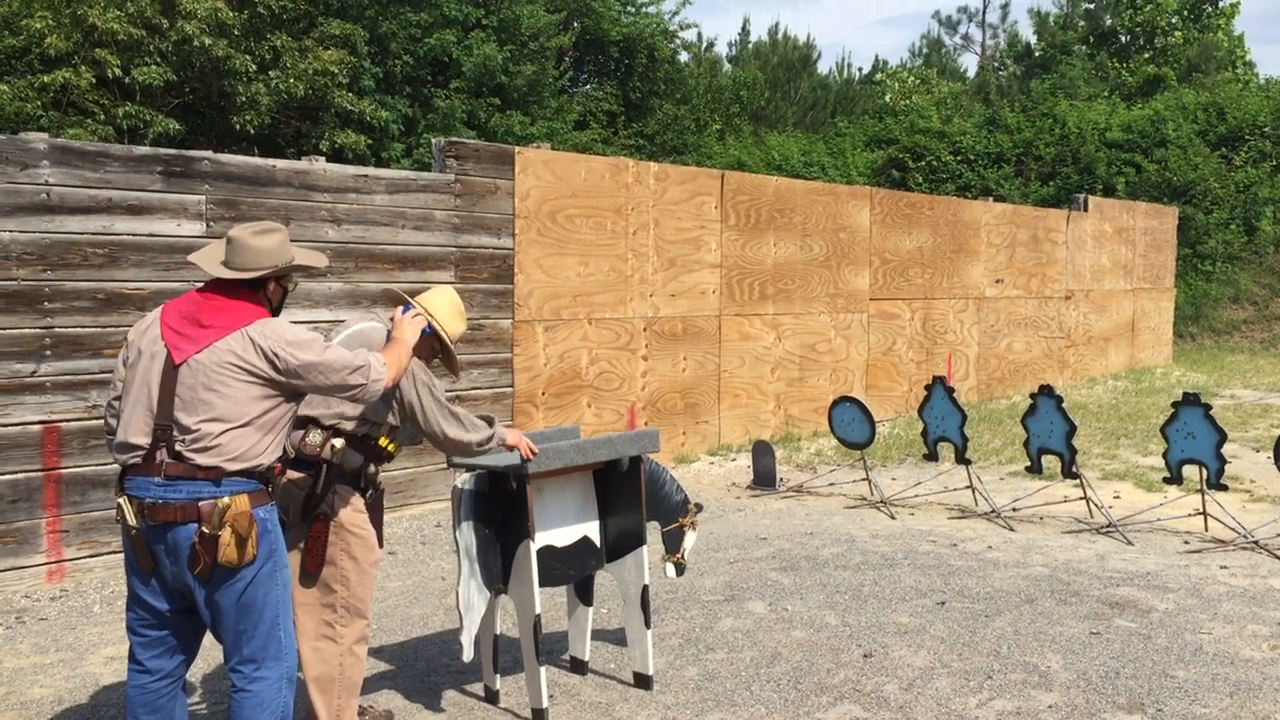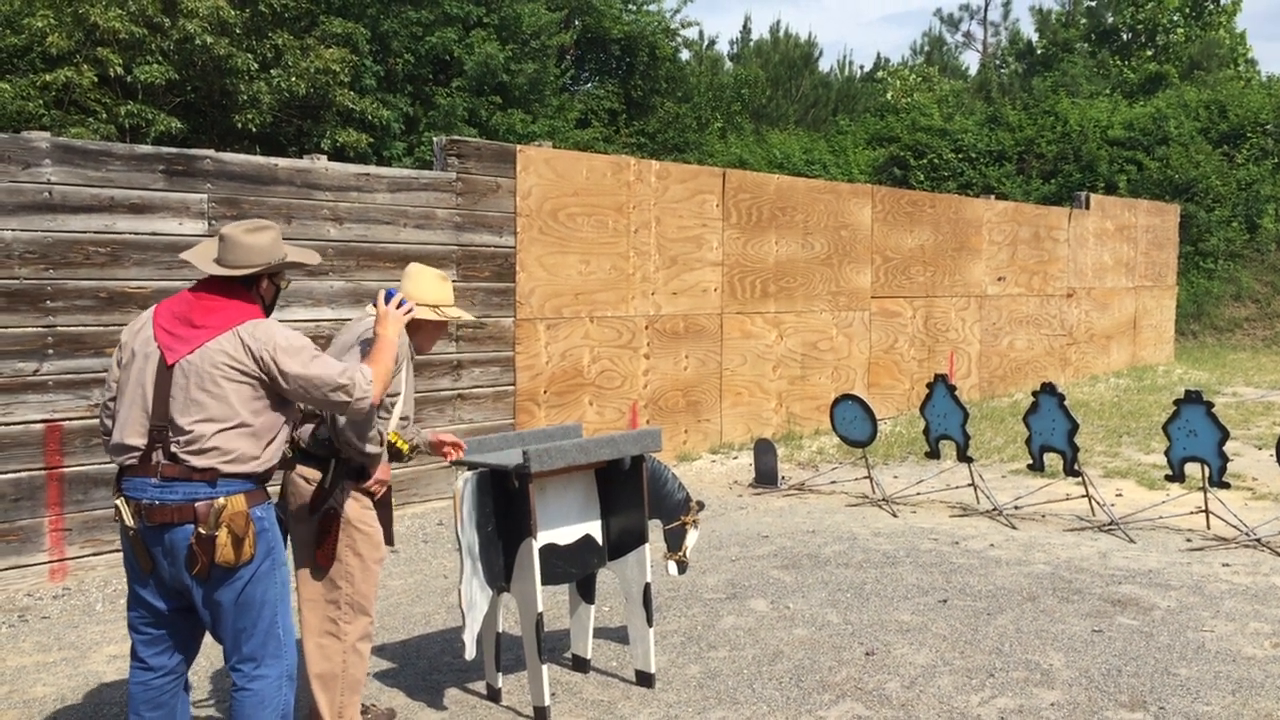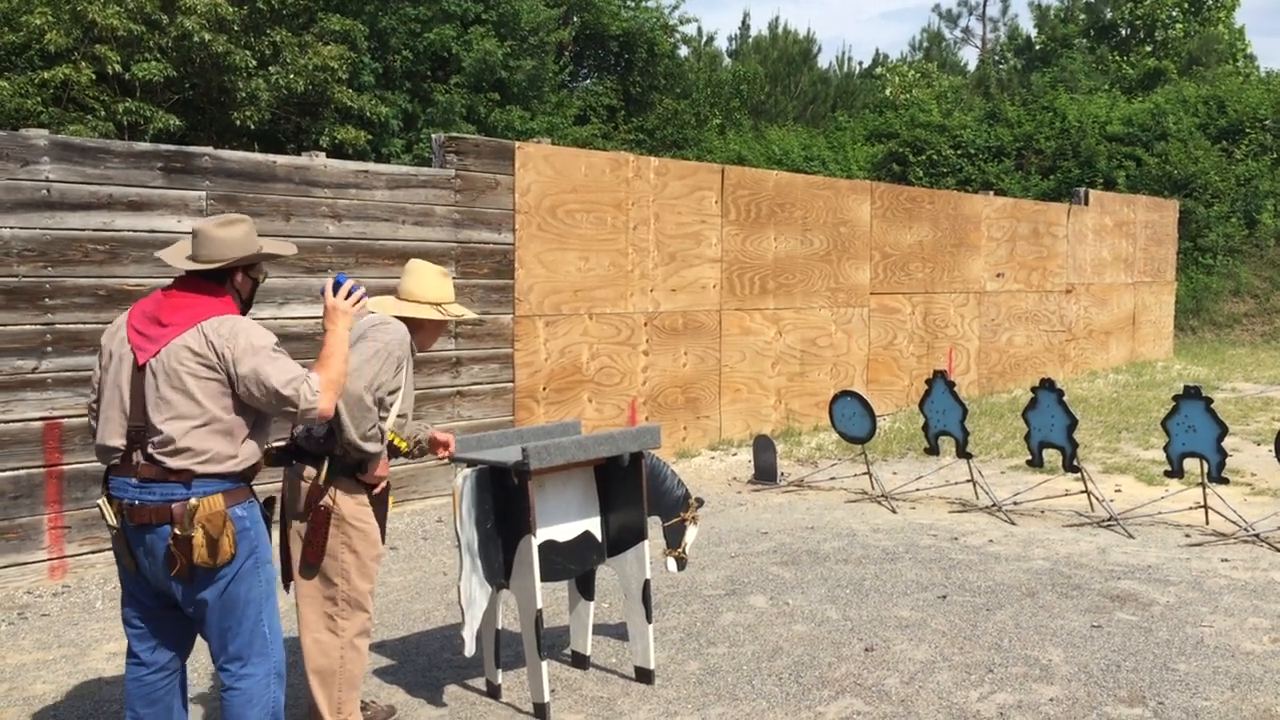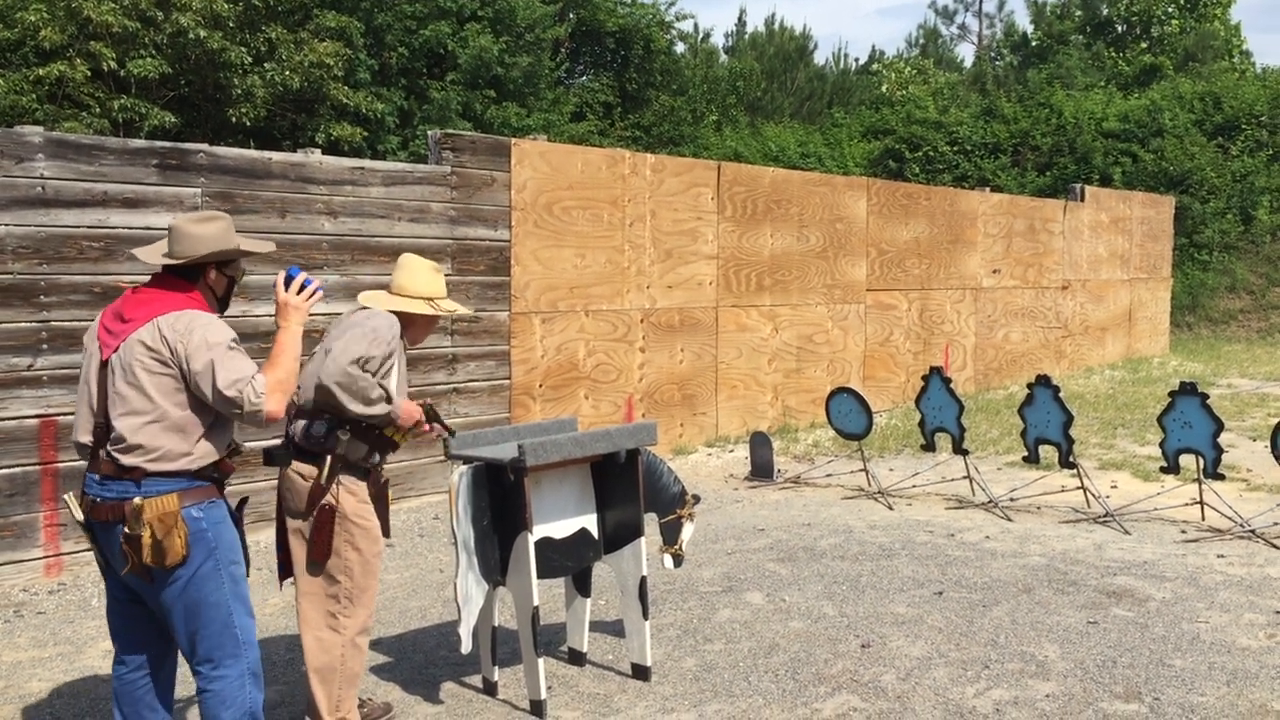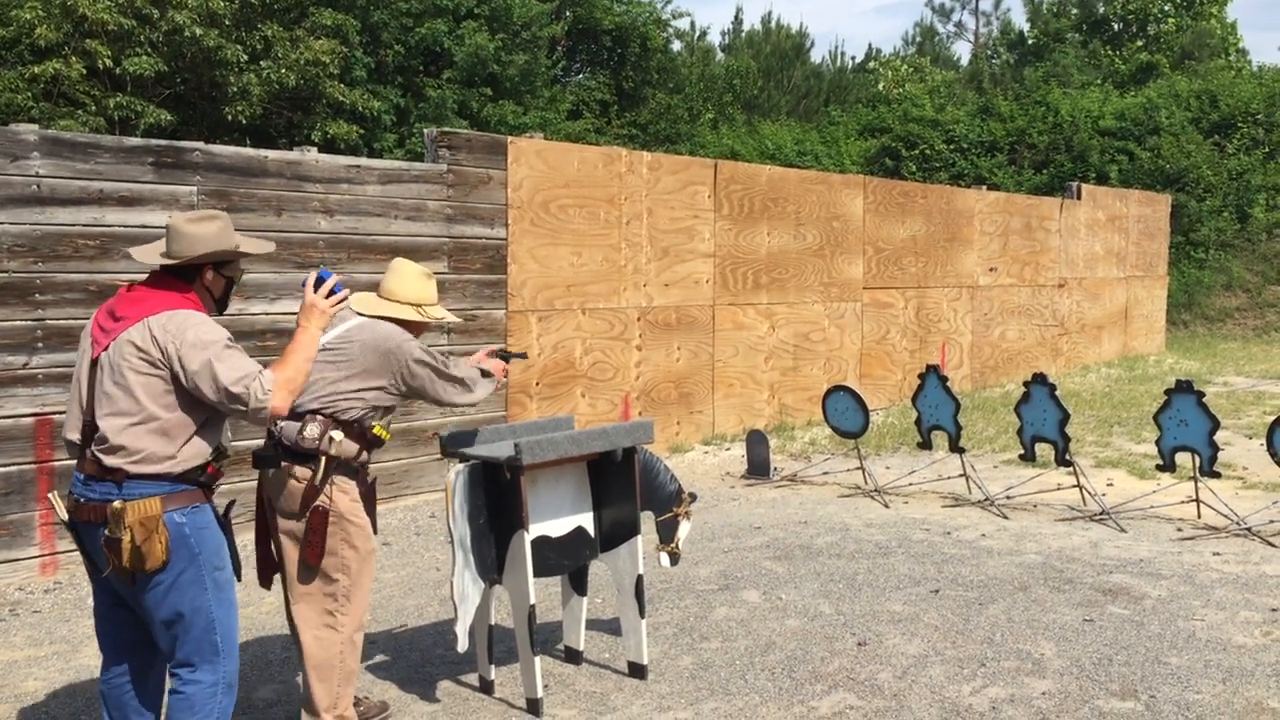
dt=0.3s
person 1, frame 1
left shoulder: (150, 325)
right shoulder: (270, 339)
left elbow: (114, 418)
right elbow: (375, 377)
right wrist: (403, 339)
left hip: (143, 509)
right hip: (222, 513)
left knee: (154, 661)
right knee: (263, 665)
person 1, frame 2
left shoulder: (145, 325)
right shoulder: (262, 339)
left elbow: (110, 418)
right elbow: (362, 392)
right wrist: (387, 333)
left hip: (143, 509)
right hip: (221, 515)
left knee: (156, 658)
right knee: (264, 664)
person 1, frame 3
left shoulder: (127, 324)
right shoulder: (231, 332)
left elbow: (98, 413)
right elbow: (317, 403)
right wrist: (337, 328)
left hip: (131, 508)
right hip: (206, 513)
left knee: (154, 655)
right knee: (253, 662)
person 1, frame 4
left shoulder: (113, 319)
right shoulder: (191, 327)
left elbow: (98, 414)
right elbow: (268, 404)
right wrist: (290, 325)
left hip: (110, 506)
right hip: (173, 512)
left knee: (138, 655)
right knee: (229, 662)
person 1, frame 5
left shoulder: (113, 314)
right shoulder: (182, 327)
left elbow: (98, 414)
right elbow: (270, 399)
right wrist: (309, 327)
left hip: (96, 505)
right hip: (158, 513)
left knee: (127, 659)
right knee: (207, 666)
person 2, frame 1
left shoulder: (364, 328)
right elbow: (431, 418)
left wrist: (466, 430)
right wrist: (499, 434)
left hip: (312, 477)
right hip: (335, 484)
left knee: (330, 608)
right knee: (344, 612)
person 2, frame 2
left shoulder: (380, 330)
left wrist: (423, 441)
right wrist: (375, 460)
left hip: (326, 480)
right hip: (336, 485)
left knee: (333, 607)
right knee: (345, 610)
person 2, frame 3
left shoulder: (390, 334)
right shoulder: (390, 334)
right elbow: (349, 393)
left wrist: (421, 436)
right wrist: (373, 460)
left hip: (333, 479)
right hip: (335, 484)
left knee: (335, 604)
right knee: (344, 608)
person 2, frame 4
left shoulder: (381, 325)
right shoulder: (380, 325)
right elbow: (335, 376)
left wrist: (404, 414)
right wrist: (390, 408)
left hip: (324, 474)
right hip: (333, 479)
left knee: (331, 601)
right knee: (344, 605)
person 2, frame 5
left shoulder: (350, 322)
right shoulder: (392, 343)
left elbow: (429, 368)
right elbow: (448, 385)
left wrist: (469, 364)
right wrist: (487, 374)
left hip: (291, 469)
right hip: (322, 479)
left knee: (315, 599)
right knee: (339, 603)
